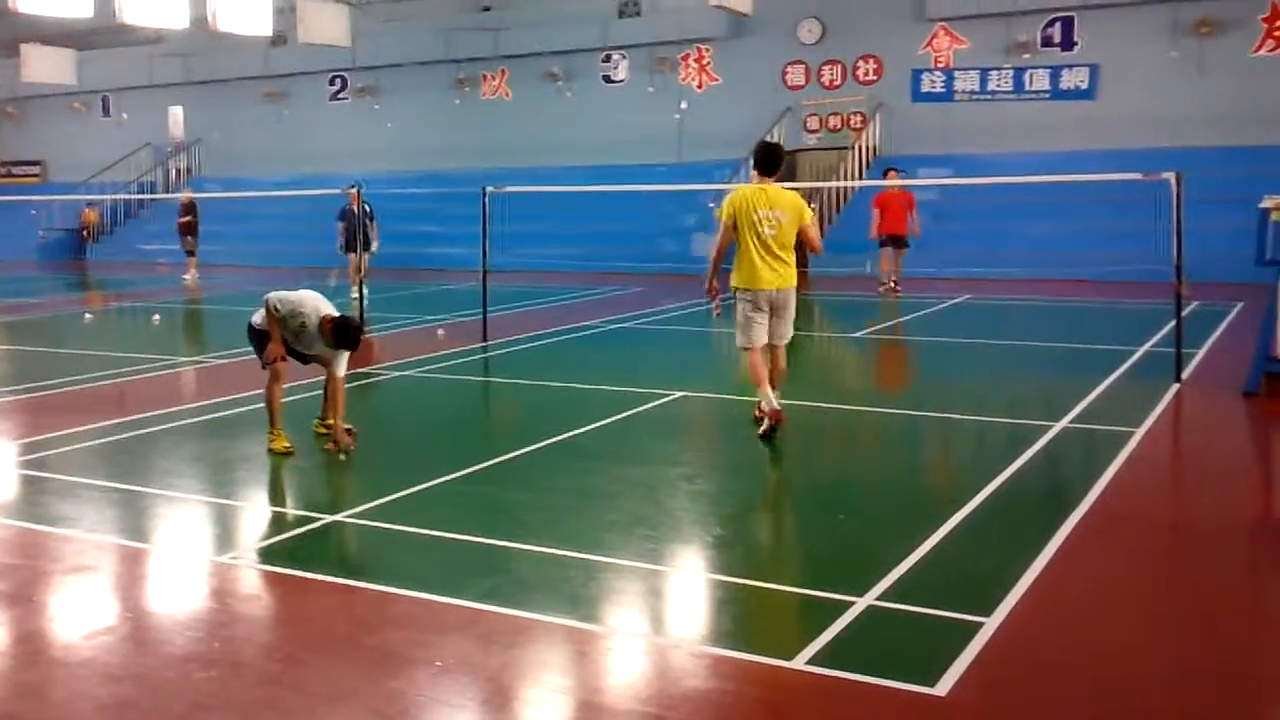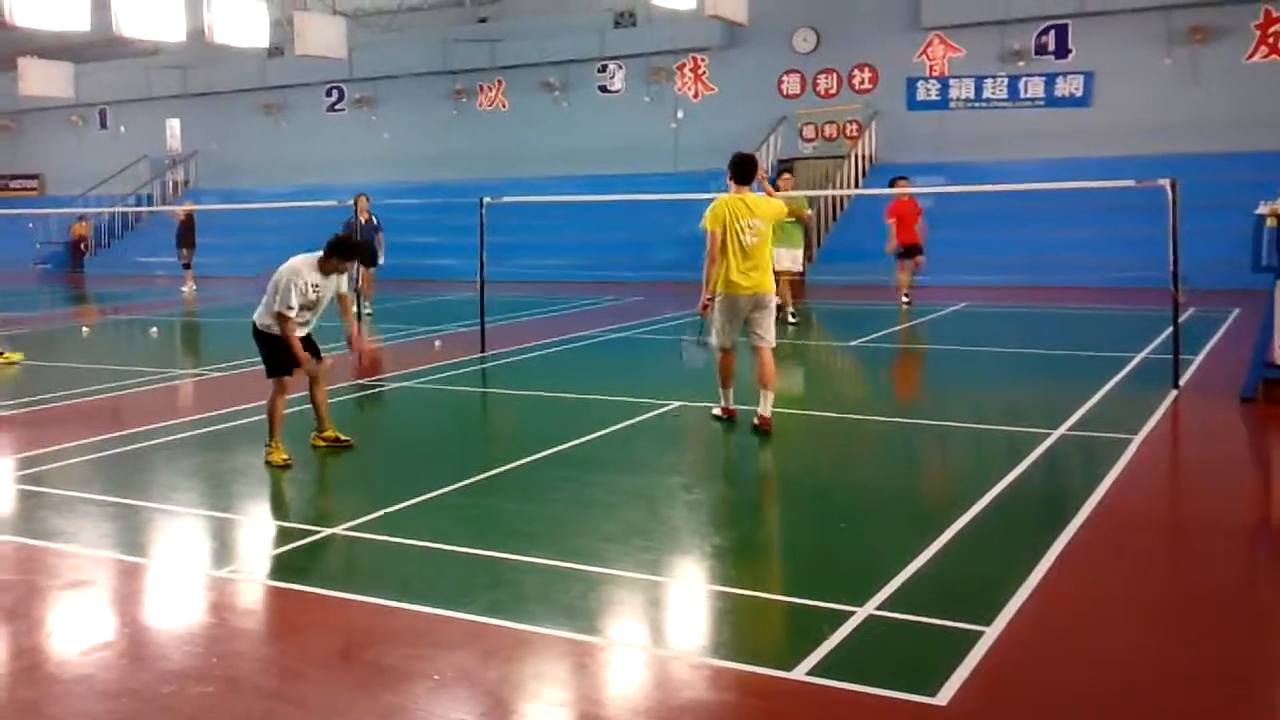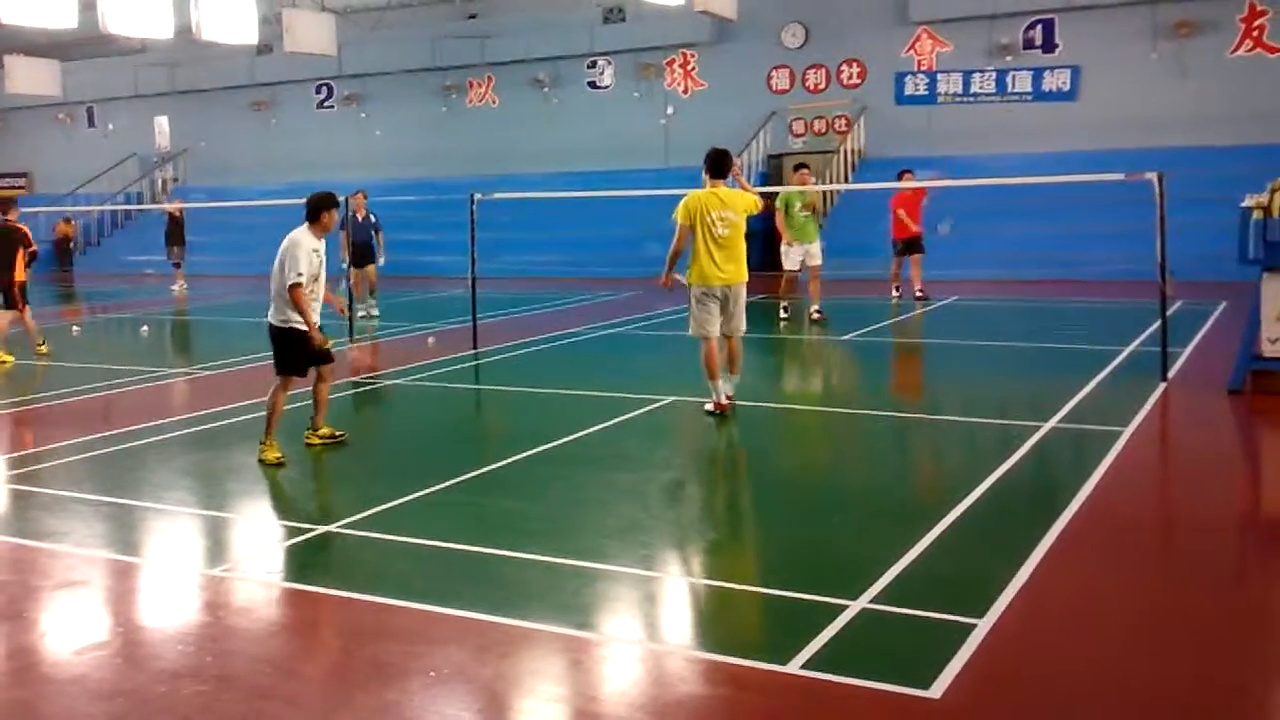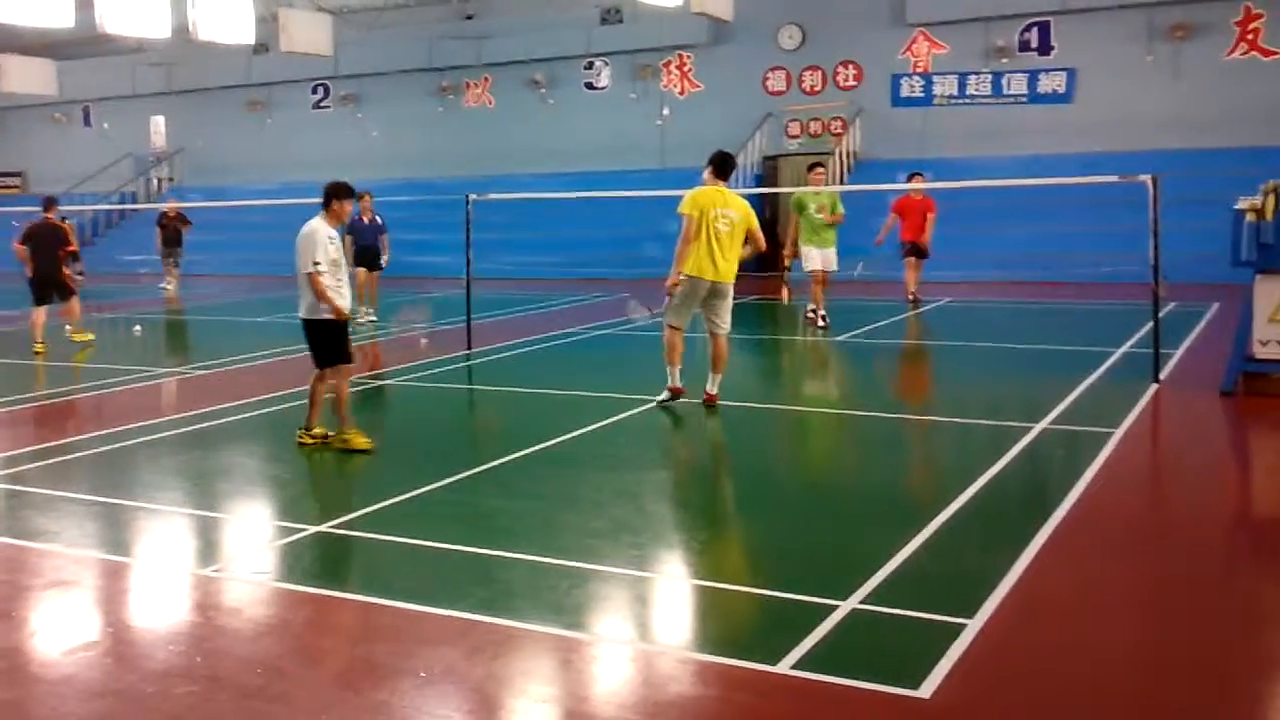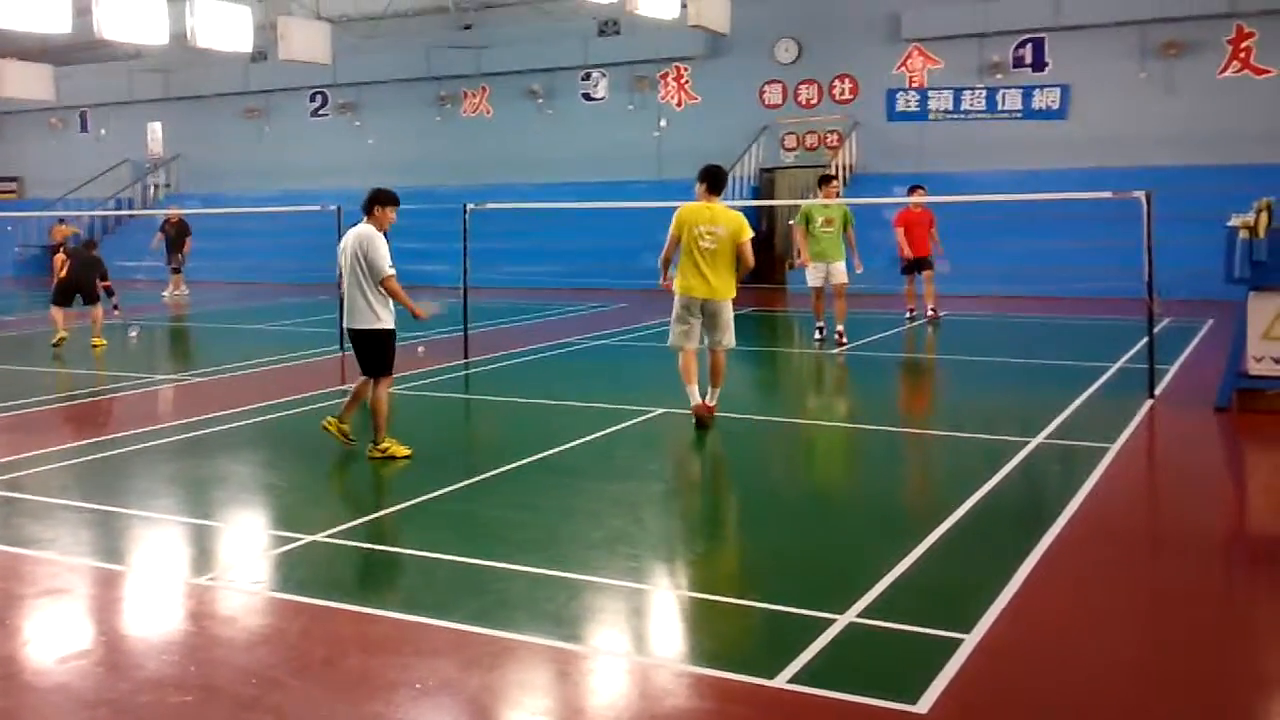
dt=0.5s
person 1, frame 1
left shoulder: (737, 198)
right shoulder: (794, 200)
left elbow: (722, 246)
right elbow: (815, 247)
left wrist: (712, 278)
right wrist: (811, 226)
left hip: (751, 285)
right hip: (784, 285)
left knee: (753, 350)
right knee: (777, 347)
left ankle: (771, 408)
right ankle: (768, 406)
person 1, frame 2
left shoulder: (719, 208)
right shoulder: (768, 205)
left elbow: (713, 254)
right elbow: (785, 209)
left wrist: (706, 292)
right wrist: (766, 185)
left hip: (730, 289)
right hip: (763, 289)
left knee: (725, 349)
right knee: (763, 349)
left ankle: (726, 406)
right ankle: (764, 413)
person 1, frame 3
left shoulder: (692, 202)
right shoulder: (742, 199)
left elbow: (679, 245)
right elbow: (760, 204)
left wrist: (668, 271)
right wrist: (741, 179)
left hip: (704, 281)
right hip: (736, 279)
left knee: (710, 339)
right knee: (733, 337)
left ankle: (719, 401)
right ankle: (729, 392)
person 1, frame 4
left shoulder: (697, 196)
right shoulder: (742, 205)
left elbow: (687, 236)
right elbow: (760, 245)
left wrist: (675, 271)
left hip: (694, 274)
right hip: (724, 278)
left knee: (673, 326)
right knee: (718, 333)
left ankle: (674, 385)
right ankle: (712, 391)
person 1, frame 5
left shoulder: (684, 213)
right shoulder: (736, 219)
left elbow: (667, 254)
right elbow: (748, 262)
left wrist: (665, 275)
right wrist: (734, 280)
left hip: (688, 292)
right hip: (720, 294)
left knee: (687, 349)
right knee: (718, 349)
left ankle: (696, 402)
right ankle: (710, 403)
person 2, frame 1
left shoulder: (341, 338)
right shoulder: (304, 304)
left elbow: (338, 383)
right elbow: (269, 301)
left wrist: (338, 426)
right wrist: (276, 341)
right hip: (265, 328)
left knee: (333, 366)
right knee: (278, 369)
left ankle: (326, 420)
right ankle: (275, 433)
person 2, frame 2
left shoulder: (337, 271)
right shoulder: (296, 273)
left elbow: (343, 298)
right elbow: (283, 319)
left wrist: (353, 331)
right wrist: (299, 354)
left hip: (300, 330)
right hip: (272, 328)
left knee: (318, 374)
right knee: (282, 384)
left ankle: (323, 432)
right ankle: (273, 445)
person 2, frame 3
left shoulder: (318, 241)
right shoulder: (299, 243)
right elbow: (295, 289)
left wrist: (334, 301)
right wrist: (311, 328)
left hip: (308, 323)
right hip: (289, 325)
left knee: (325, 372)
right knee: (285, 381)
left ankle: (317, 429)
right ankle: (268, 442)
person 2, frame 4
left shoulder: (329, 232)
right shoulder: (316, 231)
right elbow: (312, 277)
left wrist: (338, 307)
right wrist: (334, 307)
left hip: (328, 313)
right hip: (324, 315)
left knee: (325, 372)
right knee: (342, 371)
left ankle: (310, 429)
right ankle: (345, 433)
person 2, frame 5
left shoulder: (350, 235)
right shoulder: (373, 237)
left elbow: (343, 280)
right elbow: (387, 281)
right wrist: (412, 308)
left hip: (355, 321)
right hip: (375, 323)
left knee: (372, 377)
right knee: (382, 381)
left ankle: (340, 420)
right ankle: (380, 443)
